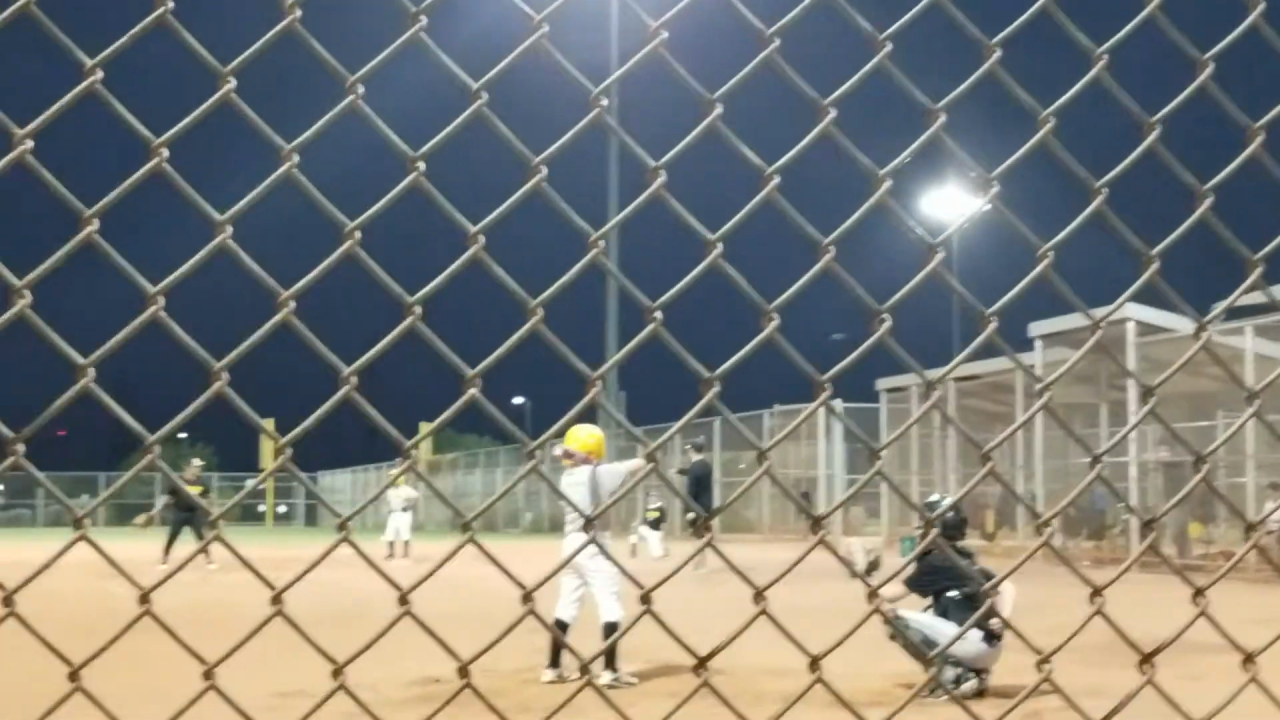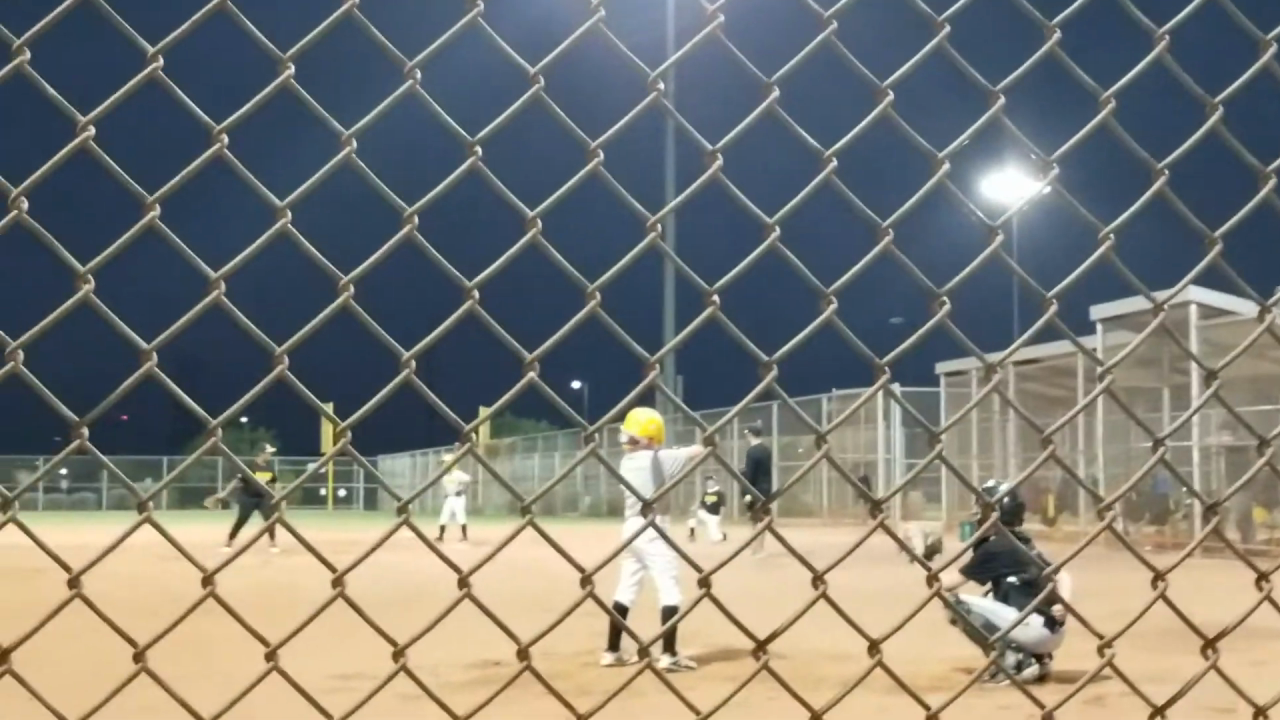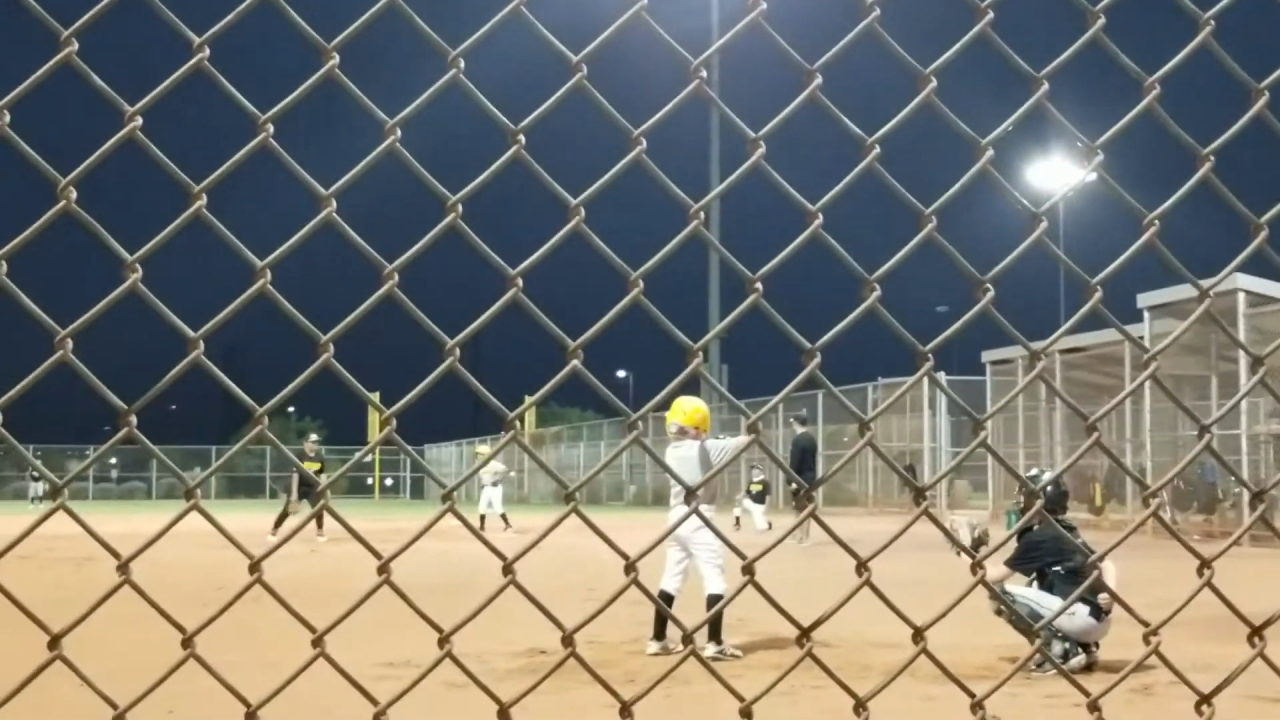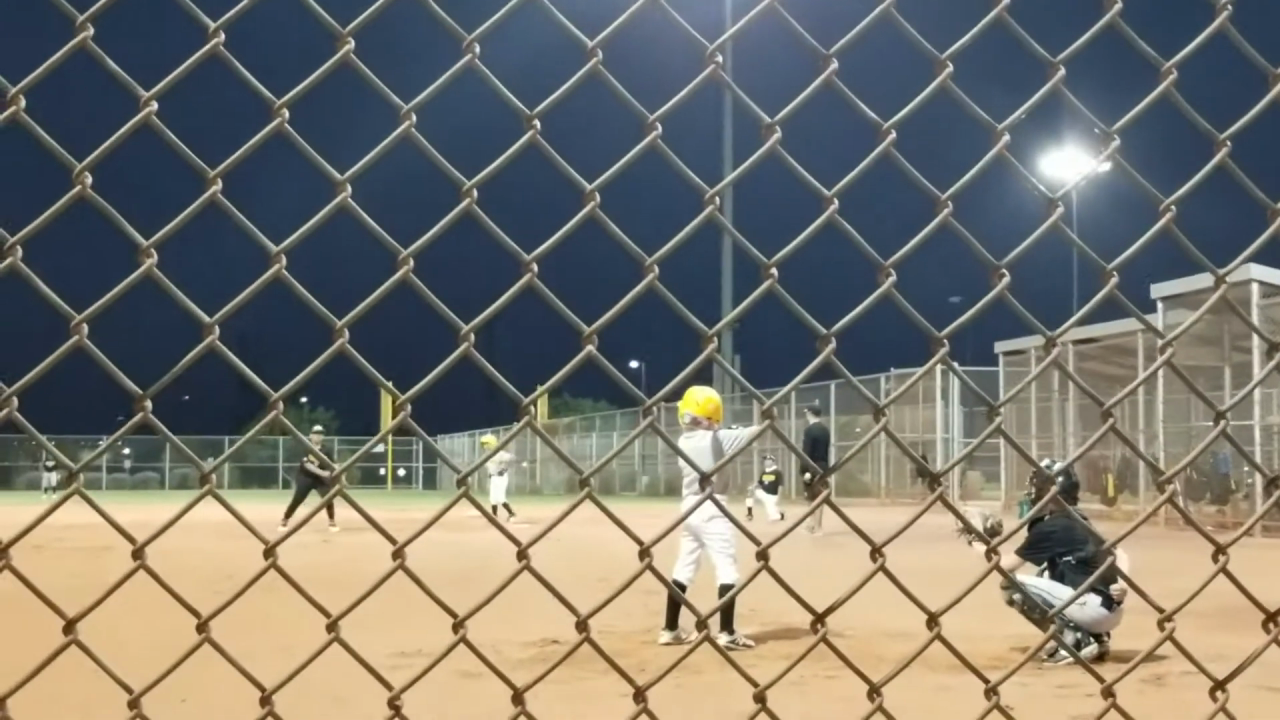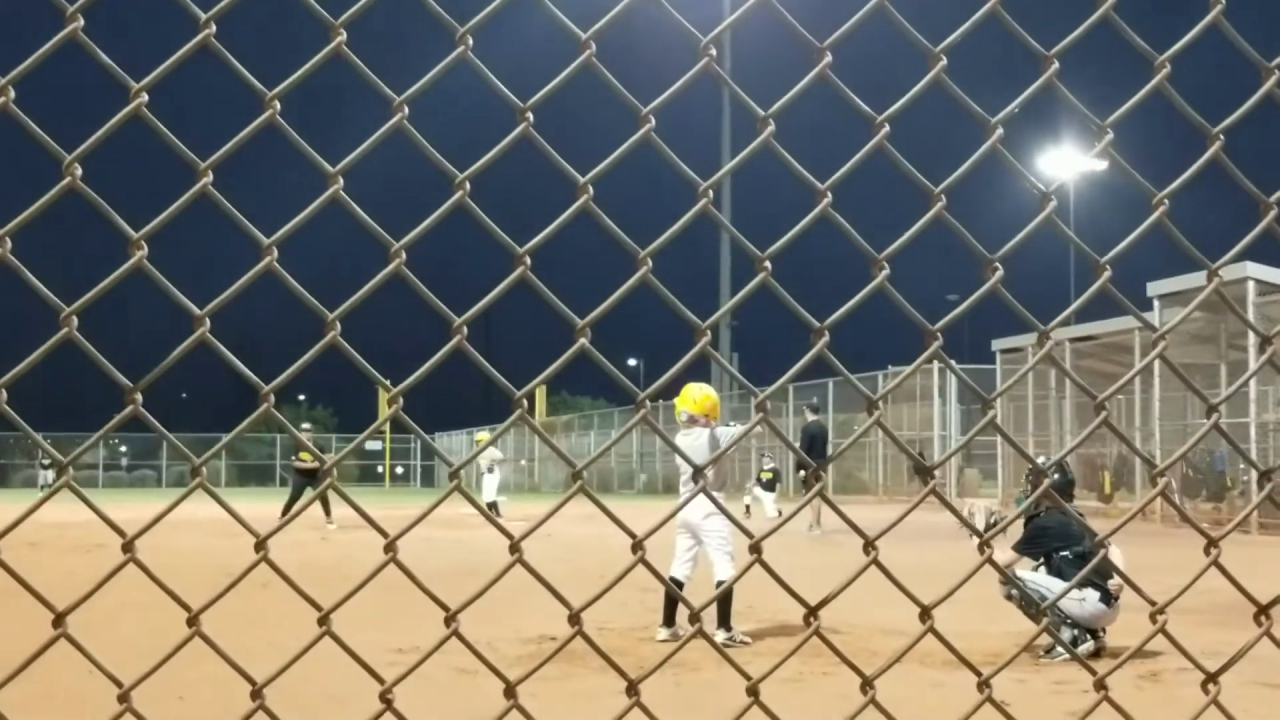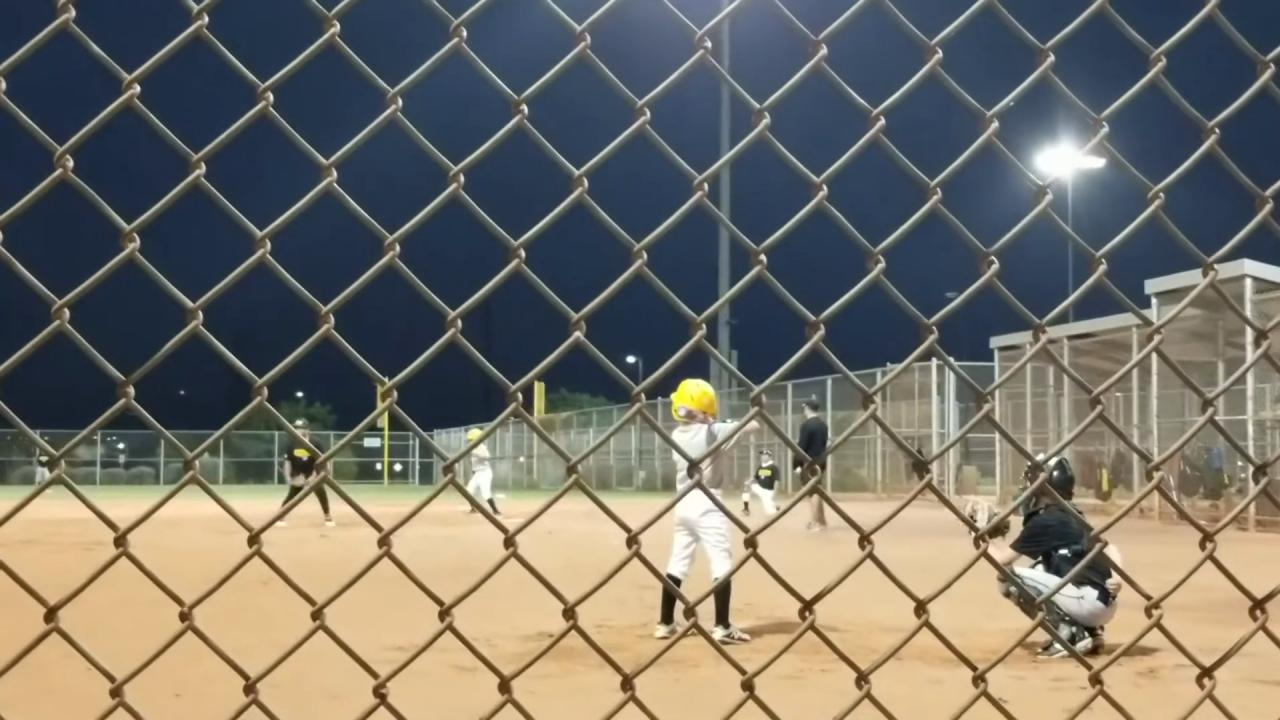
dt=0.2s
person 1, frame 1
left shoulder: (567, 477)
right shoulder: (600, 473)
right elbow: (640, 463)
right wrist: (641, 461)
left hip: (571, 544)
right hip: (593, 545)
left knee: (566, 605)
right knee: (610, 606)
left ankle: (553, 667)
right ankle: (610, 671)
person 1, frame 2
left shoulder: (626, 461)
right shoulder: (659, 458)
right elbow: (698, 451)
right wrist: (691, 448)
left hip: (631, 528)
right hip: (653, 530)
left knee: (626, 590)
right knee: (669, 590)
left ankle: (612, 651)
right ankle: (669, 654)
person 1, frame 3
left shoulder: (671, 450)
right shoulder: (705, 448)
right elbow: (745, 441)
right wrist: (741, 437)
left hip: (676, 518)
right hip: (699, 520)
left knee: (671, 579)
right knee: (714, 579)
left ankle: (657, 639)
right ankle: (714, 644)
person 1, frame 4
left shoulder: (683, 440)
right shoulder: (718, 438)
right elbow: (758, 431)
left hip: (689, 509)
right hip: (712, 510)
left knee: (683, 569)
right knee: (727, 569)
left ankle: (670, 629)
right ankle: (726, 633)
person 1, frame 5
left shoulder: (680, 438)
right shoulder: (715, 435)
right wrist: (738, 427)
left hip: (686, 508)
right hip: (709, 508)
left knee: (680, 566)
right knee: (724, 566)
left ankle: (667, 626)
right ankle: (724, 630)
person 1, frame 6
left shoulder: (677, 435)
right shoulder: (712, 432)
right elbow: (753, 425)
right wrist: (728, 423)
left hip: (684, 504)
right hip: (706, 505)
left knee: (678, 563)
right knee: (722, 563)
left ankle: (665, 623)
right ankle: (722, 627)
person 2, frame 1
left shoulder: (937, 561)
right shoulder: (964, 558)
left elbow: (891, 594)
right elbow: (1005, 588)
right wrist: (1003, 619)
left hip: (974, 642)
right hip: (987, 648)
left knee: (895, 618)
left ankle: (953, 674)
right ankle: (973, 672)
person 2, frame 2
left shoulder: (993, 548)
right shoulder: (1023, 544)
left elbow: (948, 583)
right elbow: (1062, 576)
right wrist: (1064, 605)
left hip: (1036, 629)
right hip: (1051, 632)
left knee: (958, 604)
left ankle: (1016, 660)
right ankle: (1037, 657)
person 2, frame 3
left shoulder: (1037, 537)
right shoulder: (1067, 532)
left elbow: (994, 576)
right elbow: (1107, 565)
right wrist: (1109, 594)
left hip: (1082, 618)
right hip: (1097, 619)
left knee: (1001, 594)
right knee: (1035, 587)
left ankle: (1063, 650)
right ankle: (1084, 647)
person 2, frame 4
left shoulder: (1048, 528)
right shoulder: (1078, 523)
left elbow: (1006, 566)
right elbow: (1119, 555)
left wrist: (977, 543)
right wrist: (1122, 584)
left hip: (1094, 609)
right hip: (1109, 609)
left knee: (1012, 585)
right knee: (1046, 576)
left ankle: (1075, 640)
right ankle: (1095, 637)
person 2, frame 5
left shoulder: (1044, 524)
right shoulder: (1073, 519)
left elbow: (1003, 561)
right elbow: (1113, 551)
left wrist: (977, 537)
right wrist: (1119, 579)
left hip: (1091, 605)
right hip: (1104, 606)
left knee: (1011, 580)
left ankle: (1072, 636)
right ankle: (1091, 633)
person 2, frame 6
left shoulder: (1043, 522)
right shoulder: (1072, 518)
left elbow: (1001, 559)
right elbow: (1110, 550)
right wrist: (1116, 579)
left hip: (1089, 602)
right hip: (1101, 602)
left knee: (1010, 577)
left ankle: (1071, 634)
right ankle: (1089, 631)
